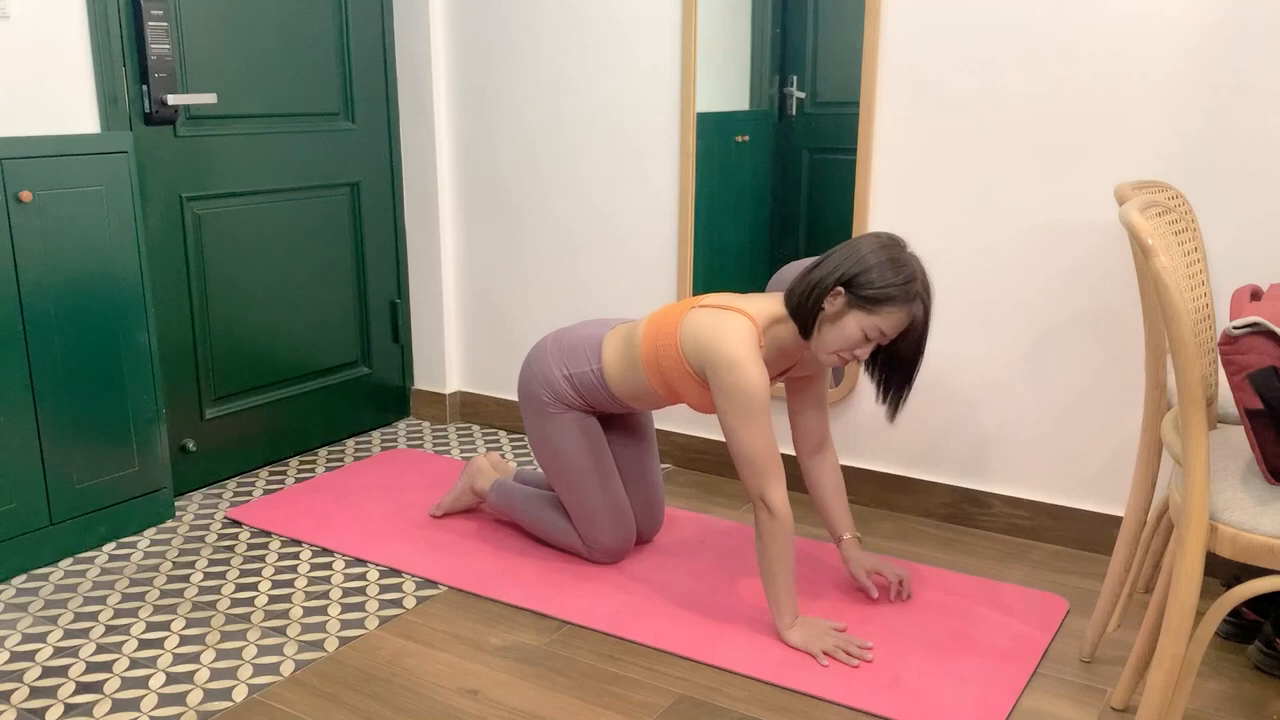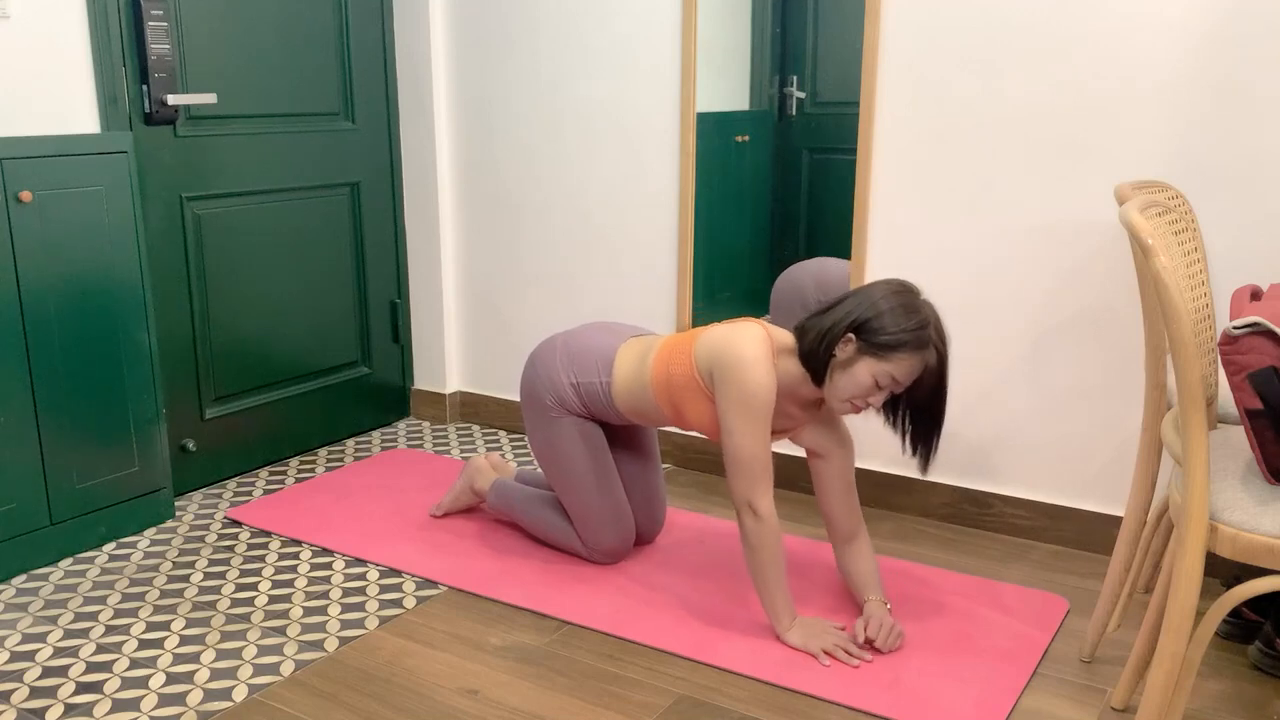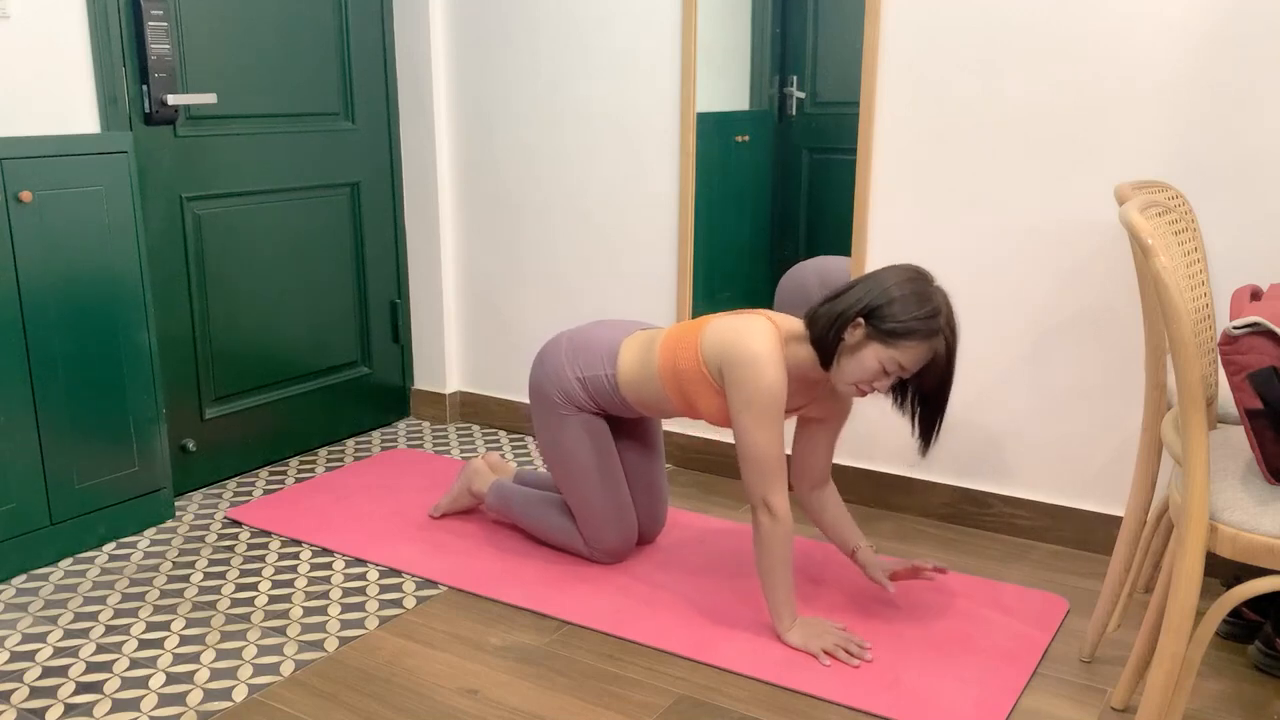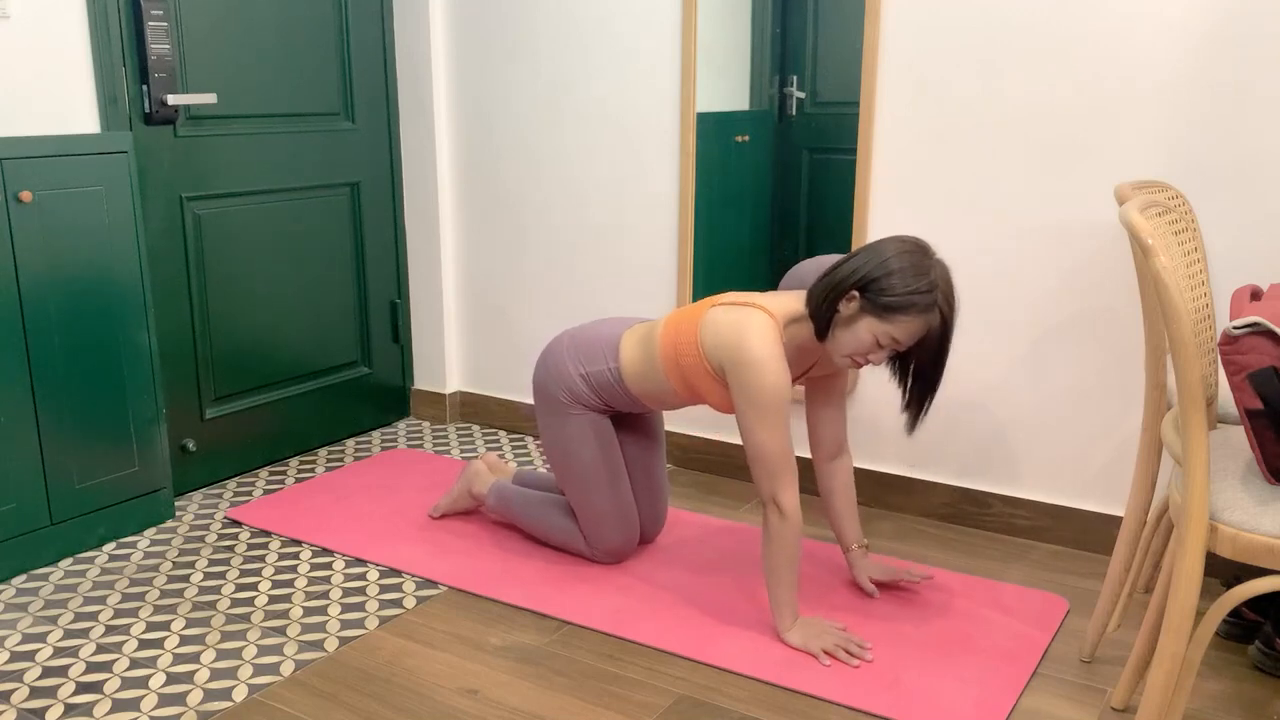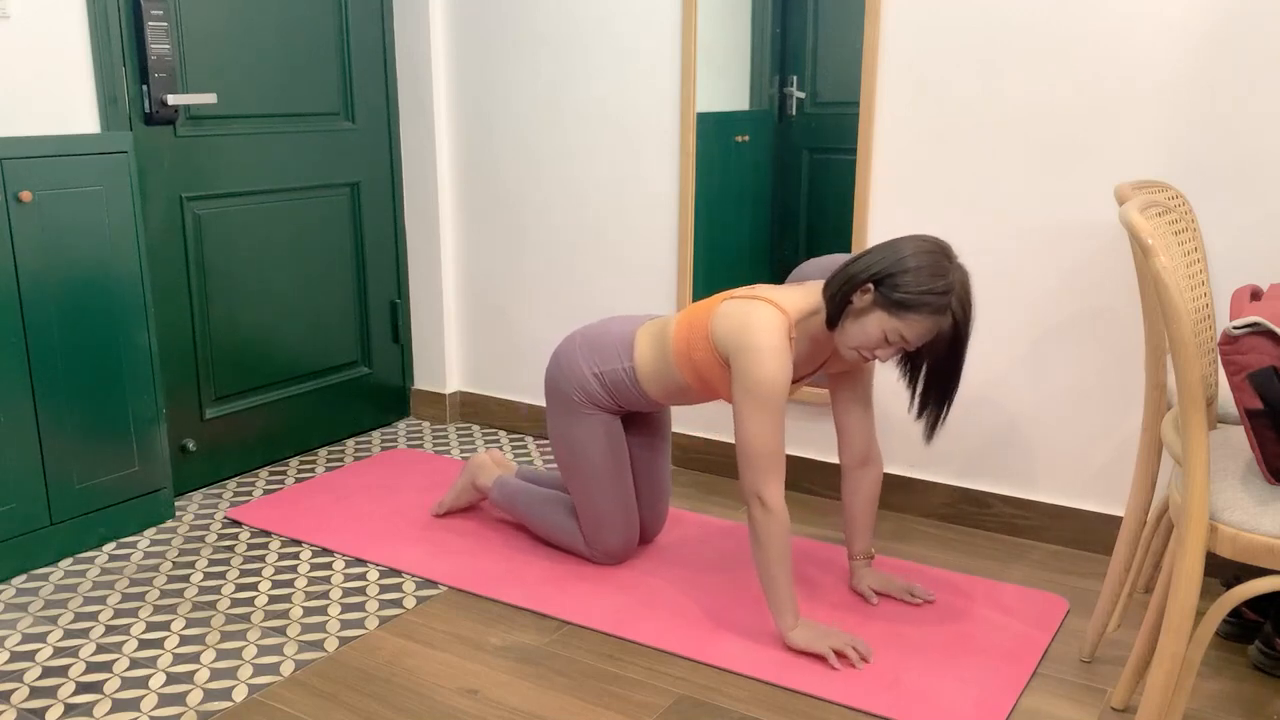
dt=1s
person 1, frame 1
left shoulder: (810, 340)
right shoulder: (735, 346)
left elbow: (816, 450)
right elbow: (769, 499)
left wrist: (850, 546)
right wrist: (789, 623)
left hip: (612, 382)
right hip: (559, 381)
left knee: (645, 528)
right knee: (608, 543)
left ankle: (508, 474)
right ankle: (486, 483)
person 1, frame 2
left shoulder: (821, 425)
right shoulder: (749, 361)
left elbow: (849, 536)
right elbow: (755, 508)
left wrist: (874, 603)
right wrist: (788, 624)
left hip: (614, 369)
right hip: (561, 382)
left knee: (645, 530)
right knee: (607, 543)
left ankle: (507, 473)
right ankle: (485, 483)
person 1, frame 3
left shoulder: (830, 392)
right shoulder: (759, 358)
left elbow: (812, 487)
right elbow: (770, 505)
left wrist: (866, 556)
right wrist: (788, 624)
left hip: (621, 366)
right hip: (569, 379)
left knee: (646, 530)
right knee: (610, 544)
left ankle: (503, 473)
right ankle: (484, 486)
person 1, frame 4
left shoulder: (829, 337)
right shoulder: (759, 348)
left elbow: (832, 456)
right elbow: (779, 501)
left wrist: (858, 555)
right wrist: (789, 622)
left hip: (625, 377)
right hip: (574, 379)
left knee: (647, 528)
right knee: (612, 543)
left ankle: (504, 474)
right ankle: (484, 486)
person 1, frame 5
left shoulder: (847, 329)
right shoulder: (765, 338)
left elbow: (862, 459)
right elbow: (764, 496)
left wrist: (861, 564)
right wrist: (790, 625)
left hip: (636, 379)
right hip: (588, 377)
left knee: (646, 530)
right knee: (610, 545)
left ankle: (507, 471)
right ankle: (487, 479)
